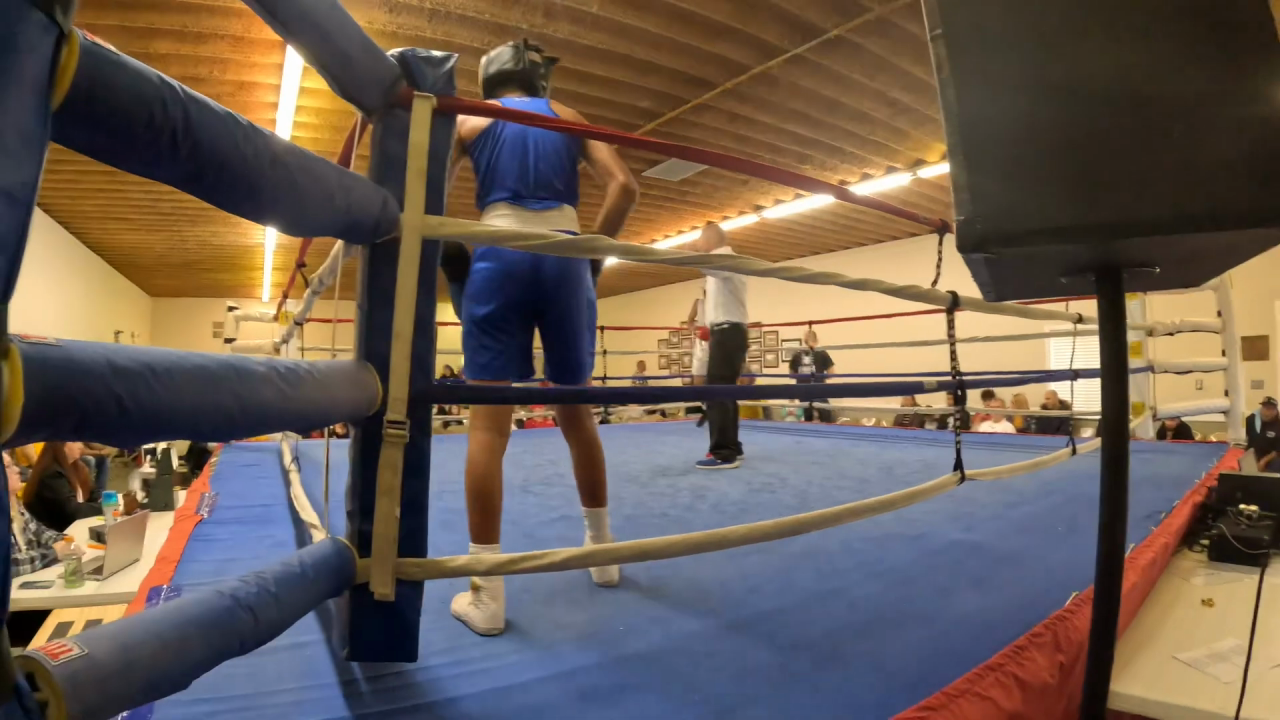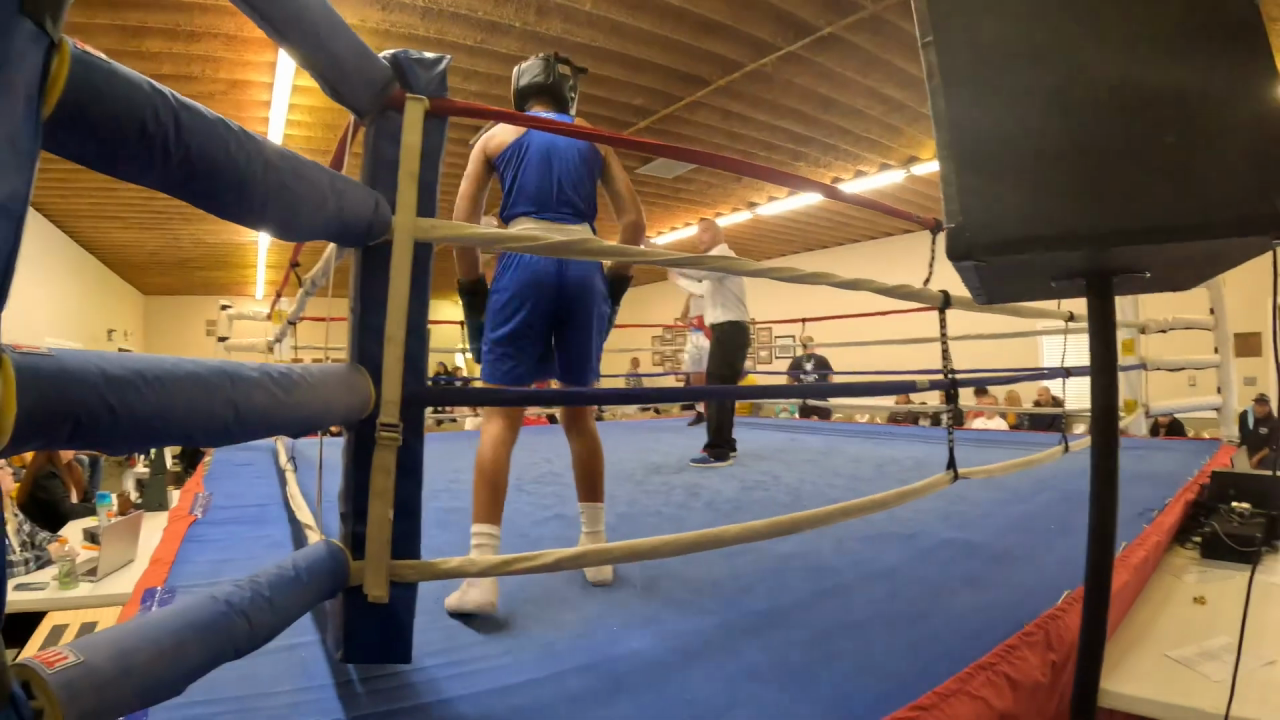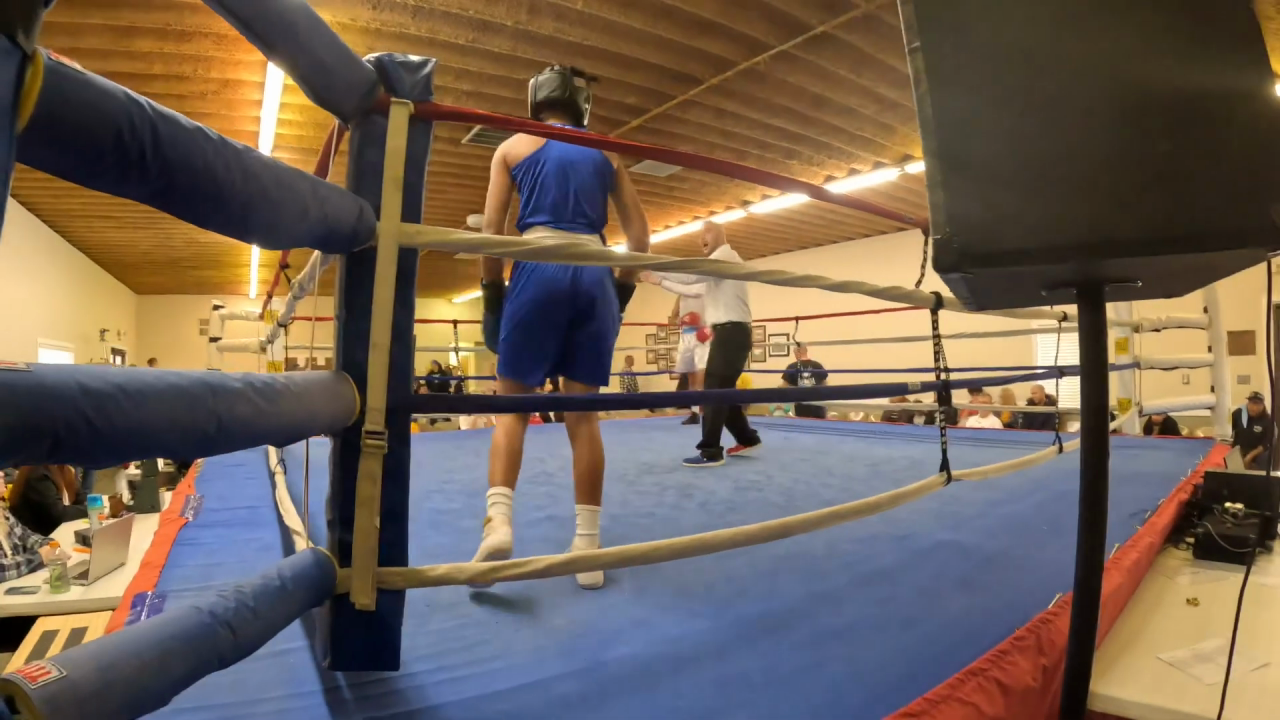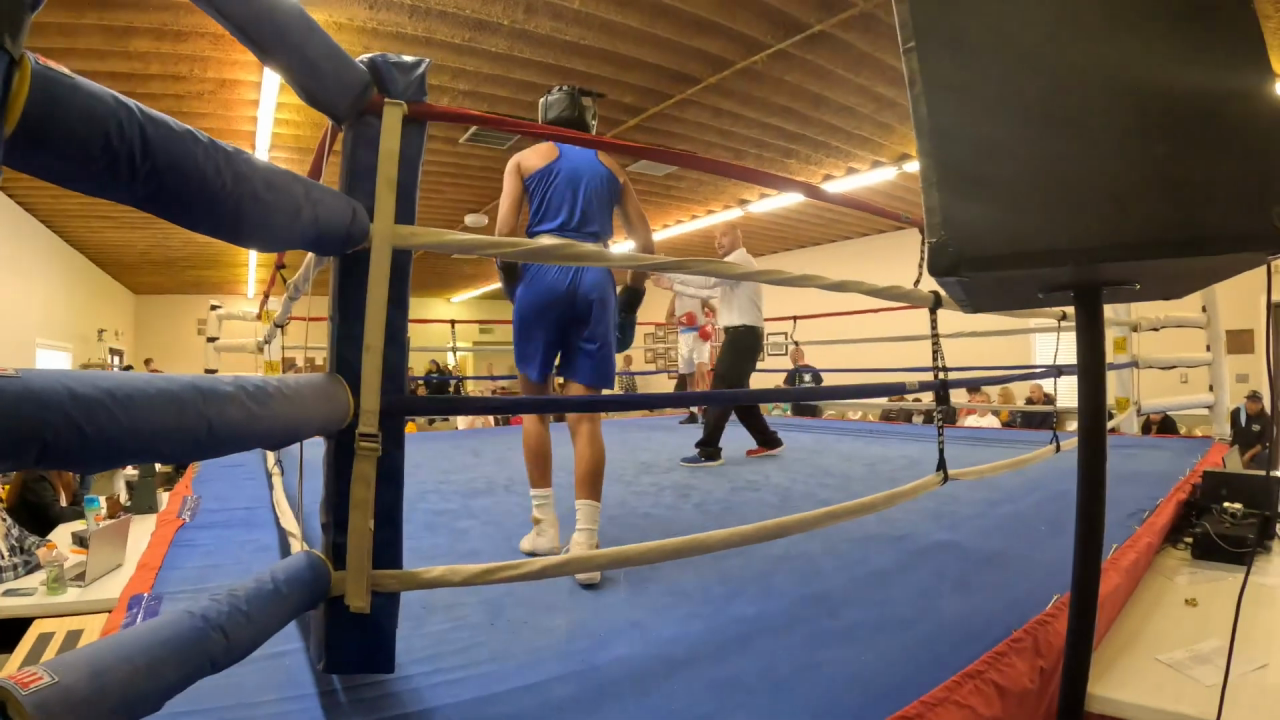
dt=0.2s
person 1, frame 1
left shoulder: (470, 119)
right shoulder: (567, 117)
right elbow: (625, 185)
left hip: (501, 255)
right hip: (563, 255)
left knee: (488, 422)
right knee: (576, 414)
left ankle: (486, 591)
right ankle: (602, 552)
person 1, frame 2
left shoulder: (495, 135)
right shoulder: (591, 137)
left elbow: (461, 222)
right elbow: (633, 218)
left wrist: (472, 292)
right wrist: (616, 283)
left hip: (523, 265)
right hip: (582, 268)
left knee: (501, 417)
right knee: (579, 416)
left ankle: (480, 571)
right ankle: (596, 550)
person 1, frame 3
left shoulder: (513, 147)
right shoulder: (604, 152)
left elbow: (493, 229)
right elbow: (638, 234)
left wrist: (493, 295)
right wrist: (622, 292)
left hip: (538, 270)
right hip: (593, 275)
left knee: (512, 404)
right knee: (582, 417)
left ankle: (498, 521)
right ankle: (588, 550)
person 1, frame 4
left shoulder: (525, 159)
right shoulder: (610, 167)
left elbow: (504, 233)
right elbow: (644, 240)
left wrist: (510, 281)
right wrist: (632, 297)
left hip: (544, 274)
right hip: (595, 280)
left knee: (535, 401)
right knee: (584, 414)
left ankle: (545, 525)
right ankle: (584, 544)
person 2, frame 1
left shoulder: (723, 258)
left elbow: (713, 266)
left hip: (726, 332)
right hip: (729, 333)
left ankle: (724, 453)
right ankle: (731, 447)
person 2, frame 2
left shoulder: (722, 256)
right shoulder: (718, 259)
left elbow: (696, 271)
right elbow: (705, 289)
right wrist: (677, 279)
left hip: (729, 331)
right hip: (729, 332)
left ankle: (718, 452)
right ankle: (726, 445)
person 2, frame 3
left shoulder: (725, 258)
right shoulder: (718, 262)
left elbow: (690, 277)
right elbow: (694, 288)
right wrist: (660, 281)
left hip: (731, 332)
right hip: (730, 333)
left knee: (714, 391)
right knee: (723, 390)
left ankle: (711, 452)
right ankle: (747, 438)
person 2, frame 4
left shoulder: (739, 261)
right shoulder: (733, 265)
left elbow: (707, 281)
right elbow: (706, 291)
left wrist: (670, 270)
right wrist: (673, 285)
left hip: (742, 335)
right hip: (741, 336)
left knee: (720, 392)
right knee: (737, 393)
left ankle: (709, 452)
right ankle: (768, 441)
